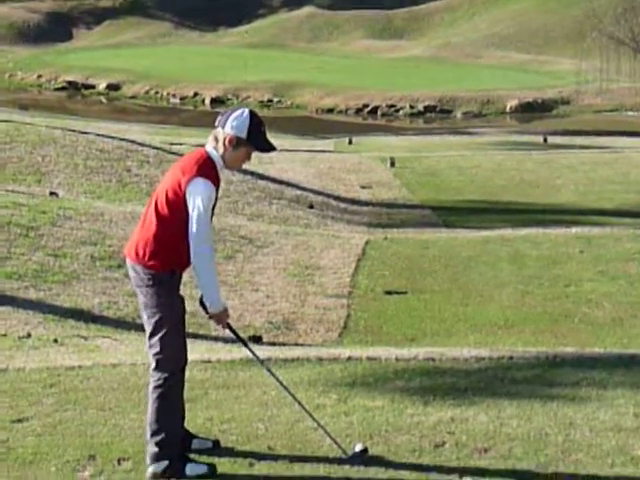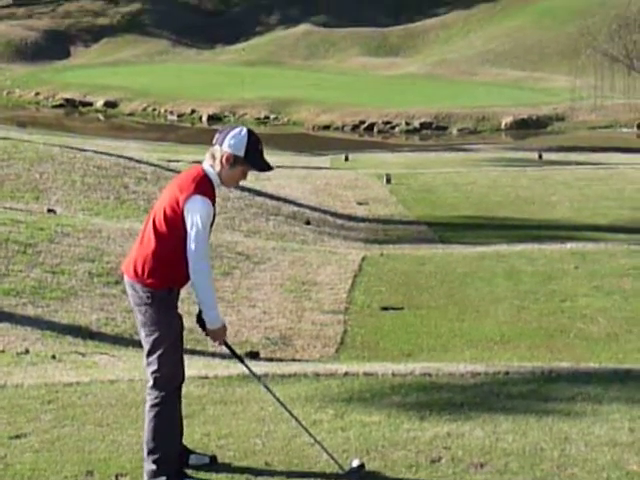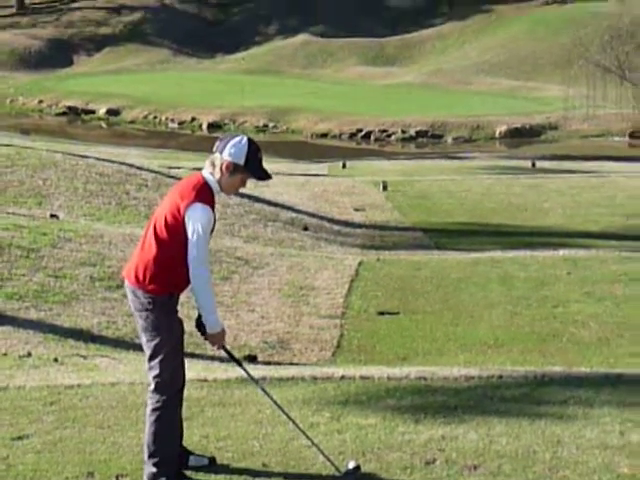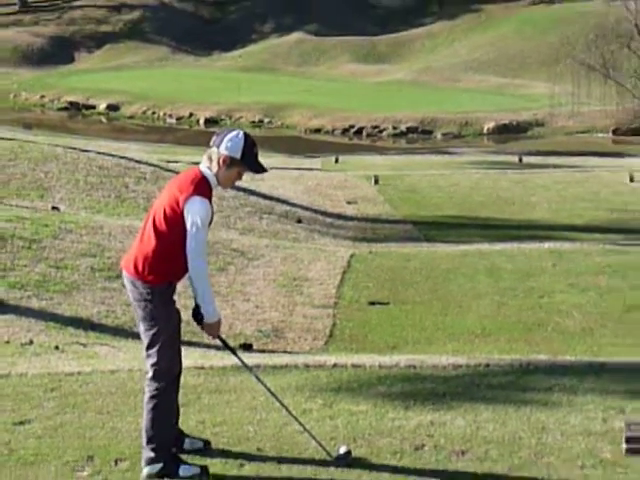
dt=0.1s
person 1, frame 1
left shoulder: (198, 163)
right shoulder: (201, 178)
left elbow: (196, 238)
right elbow: (199, 246)
left wrist: (210, 296)
right wrist: (215, 302)
left hip: (156, 265)
right hip: (154, 269)
left knee: (172, 357)
right knee: (169, 362)
left ankle: (174, 434)
person 1, frame 2
left shoulder: (194, 179)
right shoulder: (199, 196)
left elbow: (191, 256)
right elbow: (198, 264)
left wrist: (208, 313)
right wrist: (214, 319)
left hip: (150, 282)
right hip: (153, 287)
left knee: (170, 373)
right knee: (165, 378)
left ankle: (171, 449)
person 1, frame 3
left shoulder: (193, 186)
right shoulder: (200, 204)
left elbow: (190, 261)
right elbow: (198, 270)
left wrist: (207, 318)
right wrist: (213, 324)
left hip: (150, 286)
right hip: (153, 293)
left knee: (170, 376)
right knee: (166, 382)
left ankle: (172, 451)
person 1, frame 4
left shoulder: (190, 179)
right shoulder: (198, 197)
left elbow: (189, 254)
right elbow: (196, 261)
left wrist: (202, 305)
right wrist: (211, 313)
left hip: (146, 277)
right hip: (150, 283)
left knee: (167, 364)
right knee: (163, 369)
left ankle: (167, 434)
